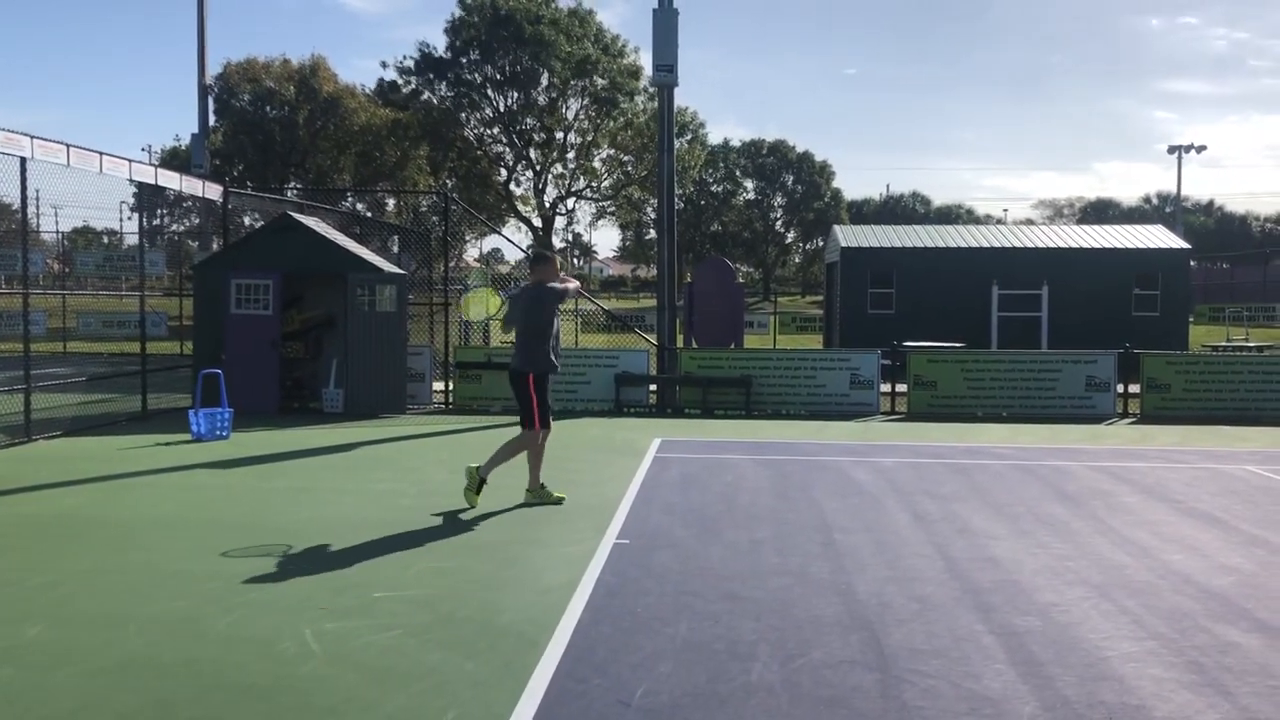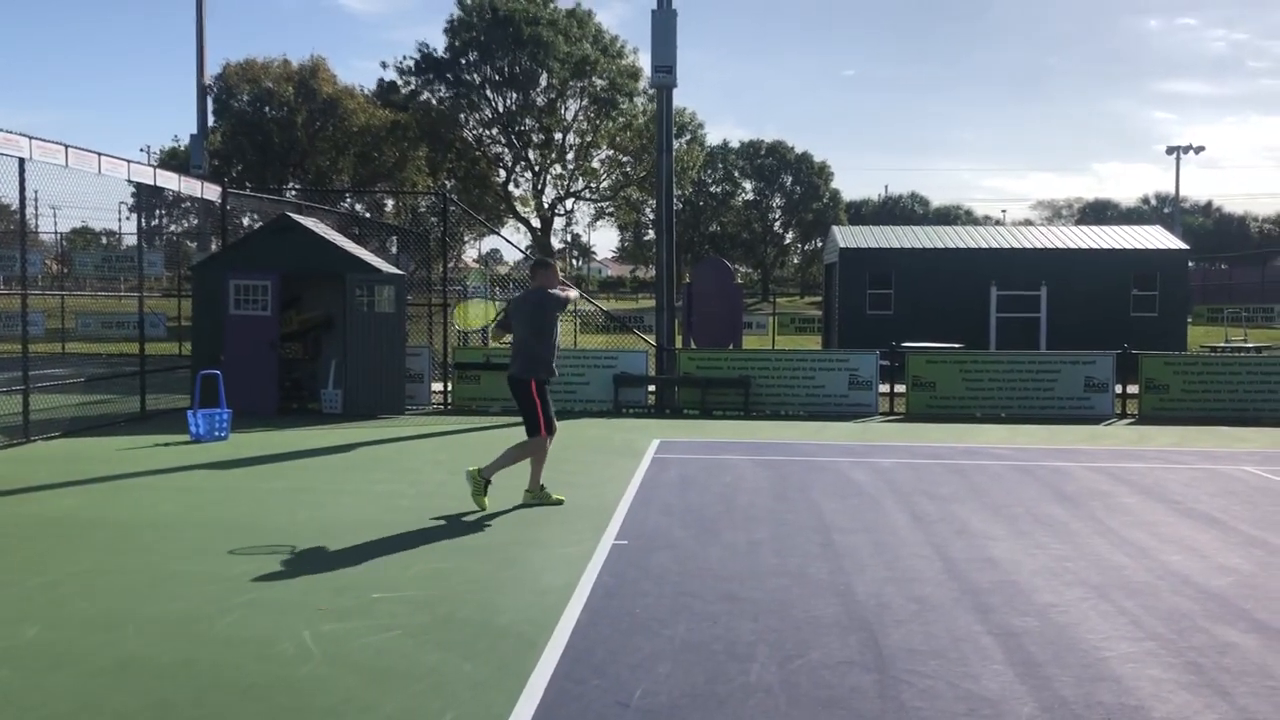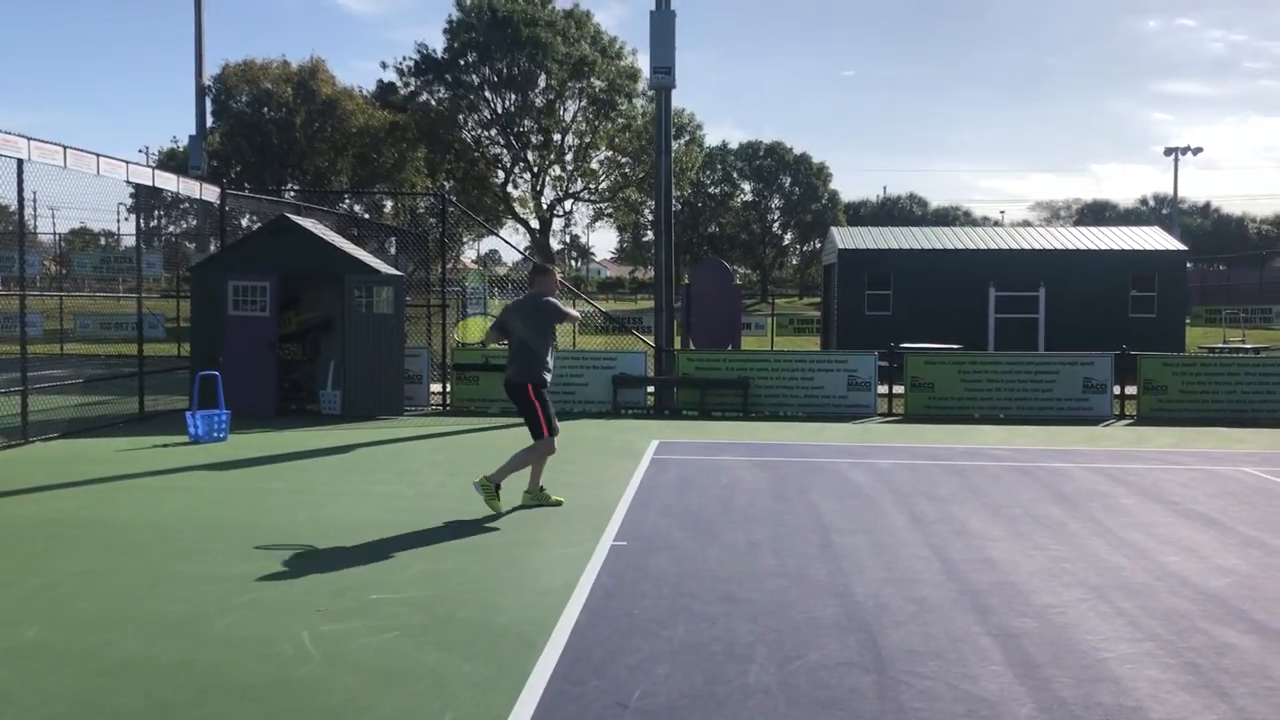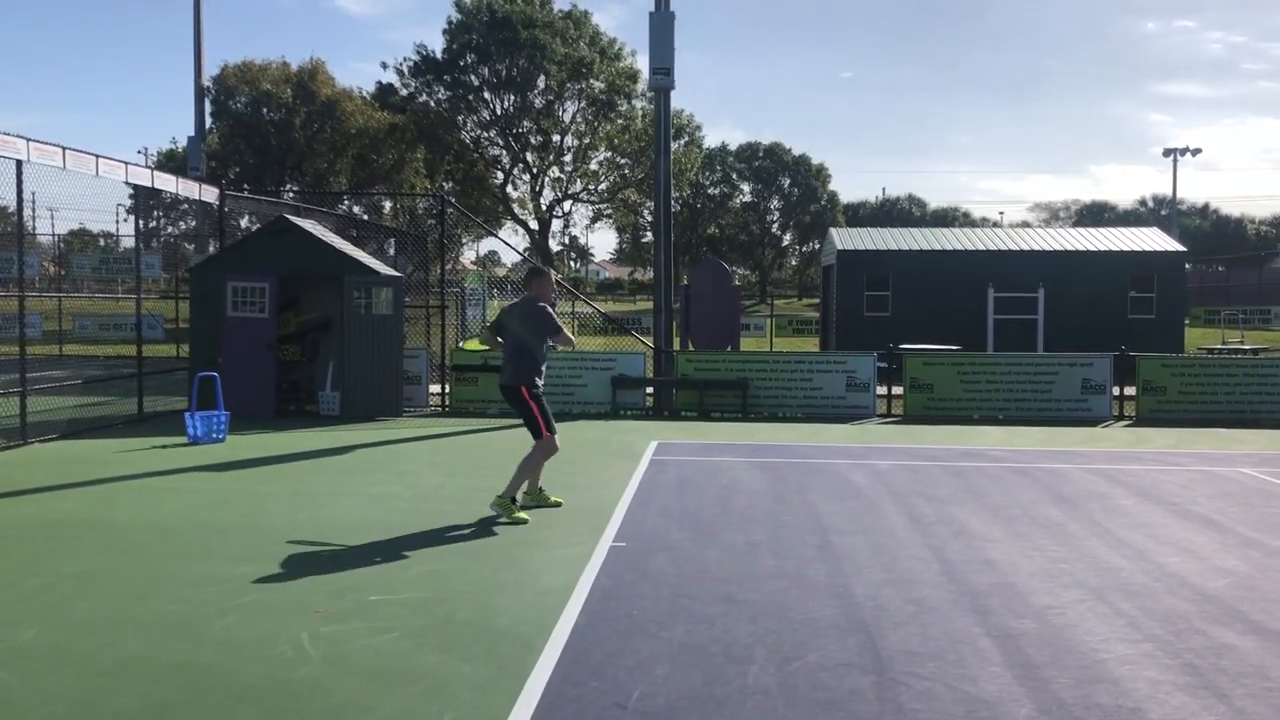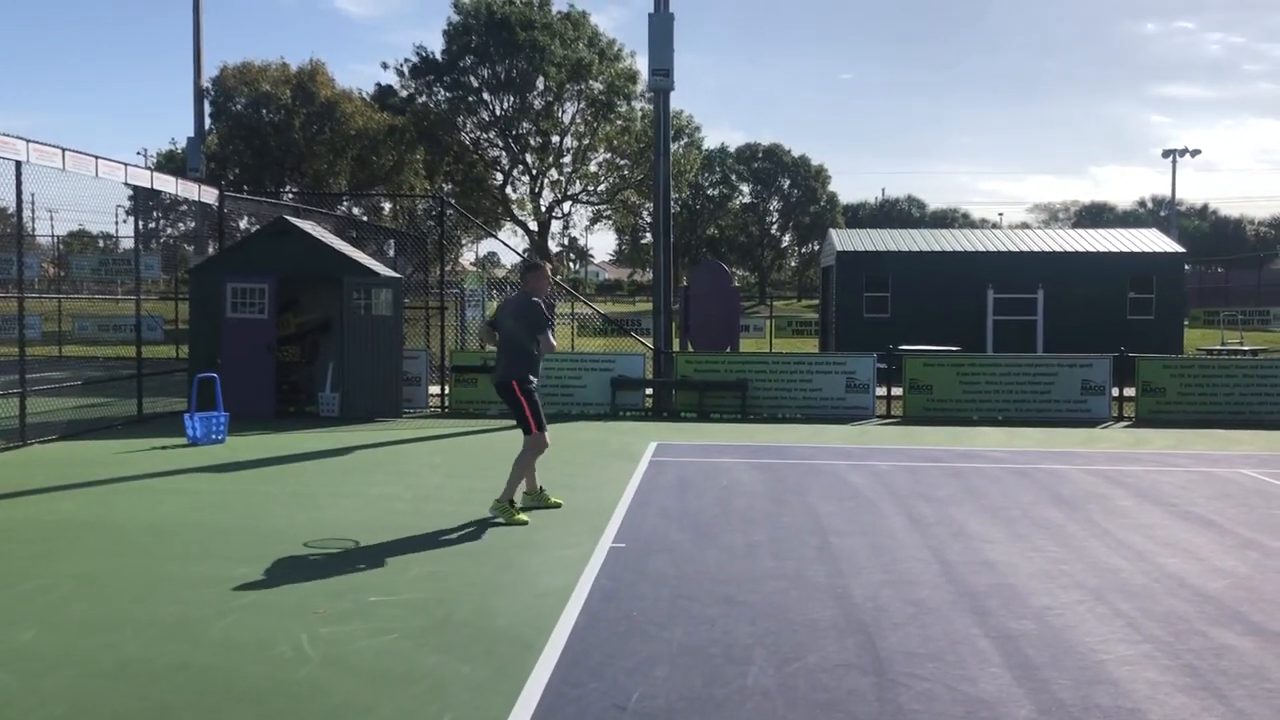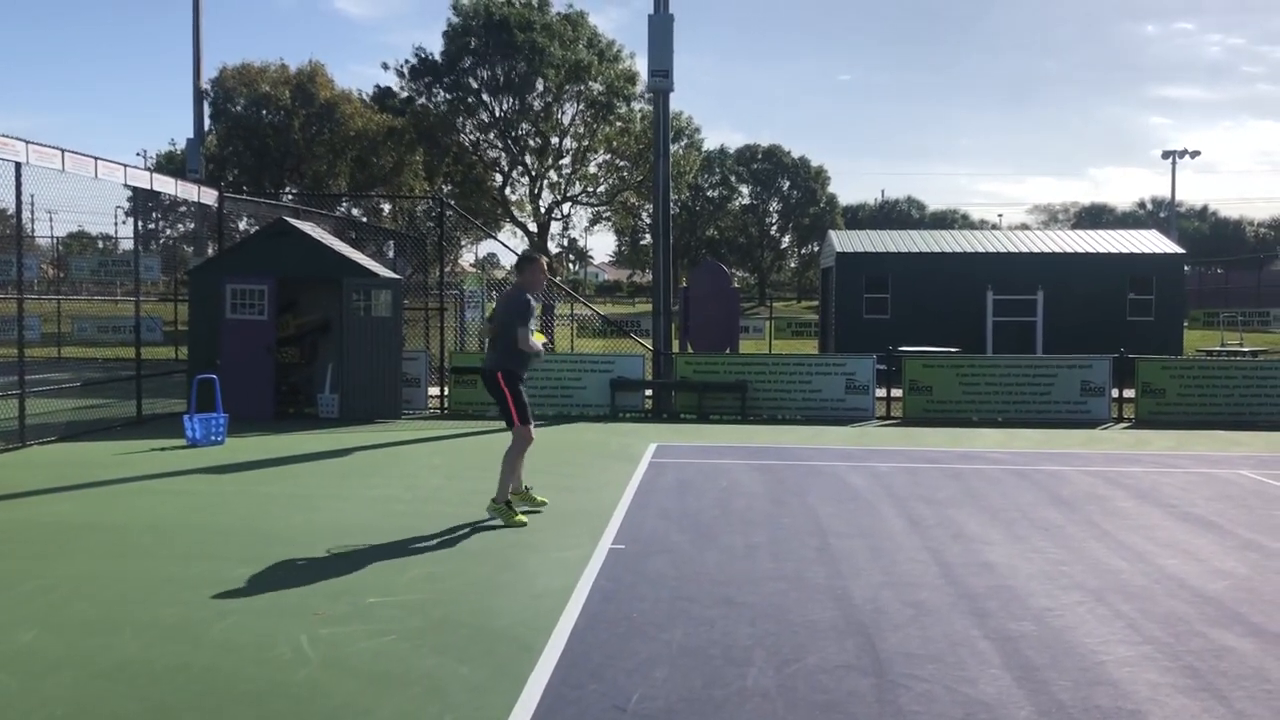
dt=0.1s
person 1, frame 1
left shoulder: (519, 295)
right shoulder: (545, 292)
left elbow: (507, 325)
right elbow: (574, 285)
right wrist: (559, 280)
left hip: (528, 371)
right hip: (530, 374)
left knee: (541, 430)
right knee: (531, 437)
left ankle: (534, 488)
right ankle: (481, 473)
person 1, frame 2
left shoulder: (516, 302)
right shoulder: (547, 298)
left elbow: (497, 334)
right elbow: (573, 293)
right wrist: (559, 288)
left hip: (524, 376)
right hip: (530, 380)
left knee: (547, 432)
right knee: (538, 441)
left ankle: (534, 490)
right ankle: (483, 474)
person 1, frame 3
left shoulder: (513, 308)
right shoulder: (546, 304)
left elbow: (491, 336)
right elbow: (574, 316)
right wrist: (561, 310)
left hip: (519, 380)
right hip: (528, 383)
left knee: (548, 435)
right knee: (546, 444)
left ankle: (534, 491)
right ankle: (491, 481)
person 1, frame 4
left shoulder: (510, 310)
right shoulder: (540, 310)
left elbow: (486, 338)
right elbow: (568, 342)
right wrist: (554, 336)
left hip: (514, 383)
right hip: (522, 385)
left knee: (546, 439)
right knee: (549, 445)
left ankle: (532, 492)
right ankle: (505, 498)
person 1, frame 5
left shoulder: (508, 304)
right shoulder: (535, 306)
left elbow: (485, 335)
right elbow: (550, 347)
right wrist: (547, 343)
left hip: (510, 378)
right hip: (516, 380)
left knee: (534, 439)
right knee: (539, 442)
left ankle: (534, 492)
right ankle: (504, 502)
person 1, frame 6
left shoulder: (508, 297)
right shoulder: (523, 300)
left elbow: (488, 329)
right elbow: (524, 343)
right wrist: (538, 348)
left hip: (501, 372)
right hip: (502, 373)
left knee: (522, 435)
right knee: (523, 437)
left ankle: (518, 491)
right ankle: (499, 502)
